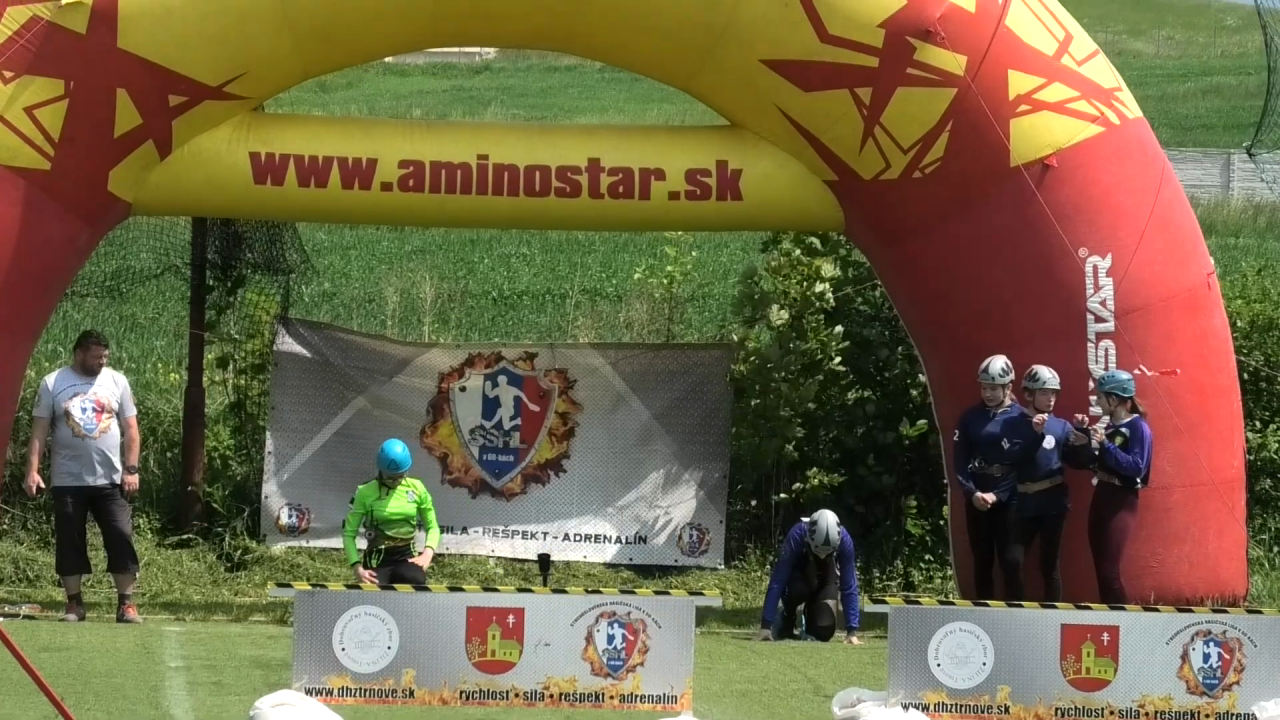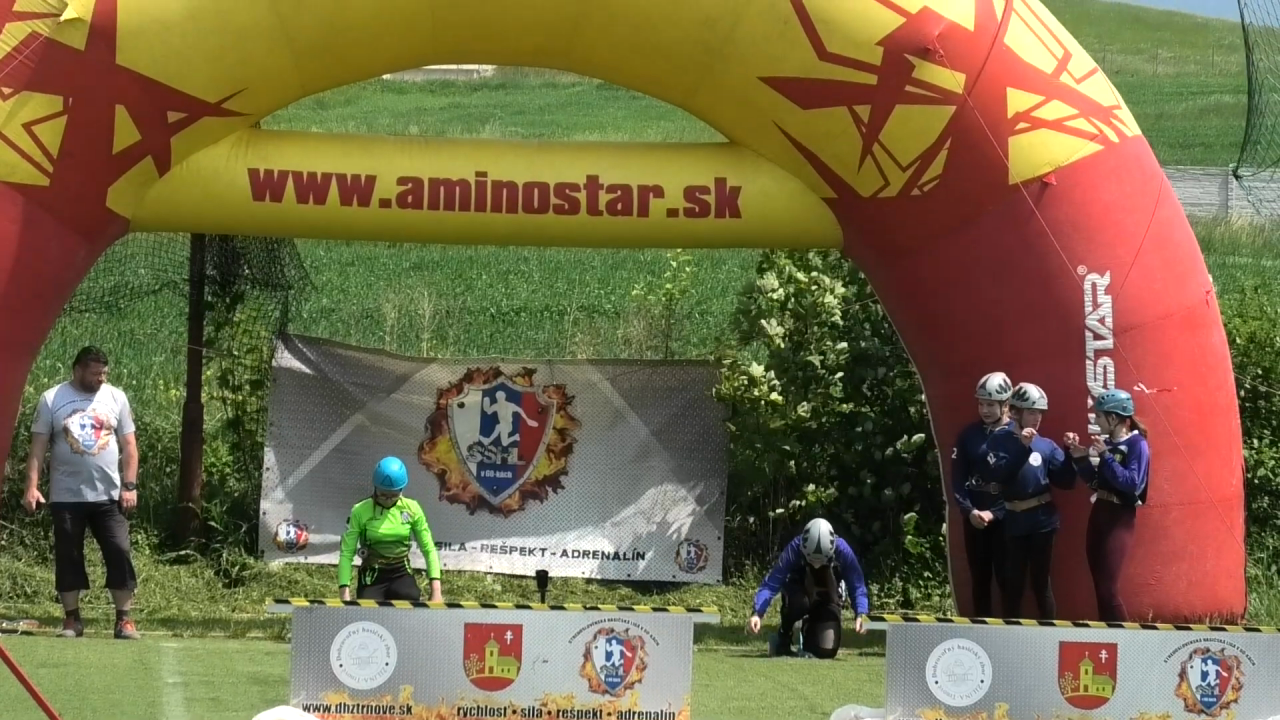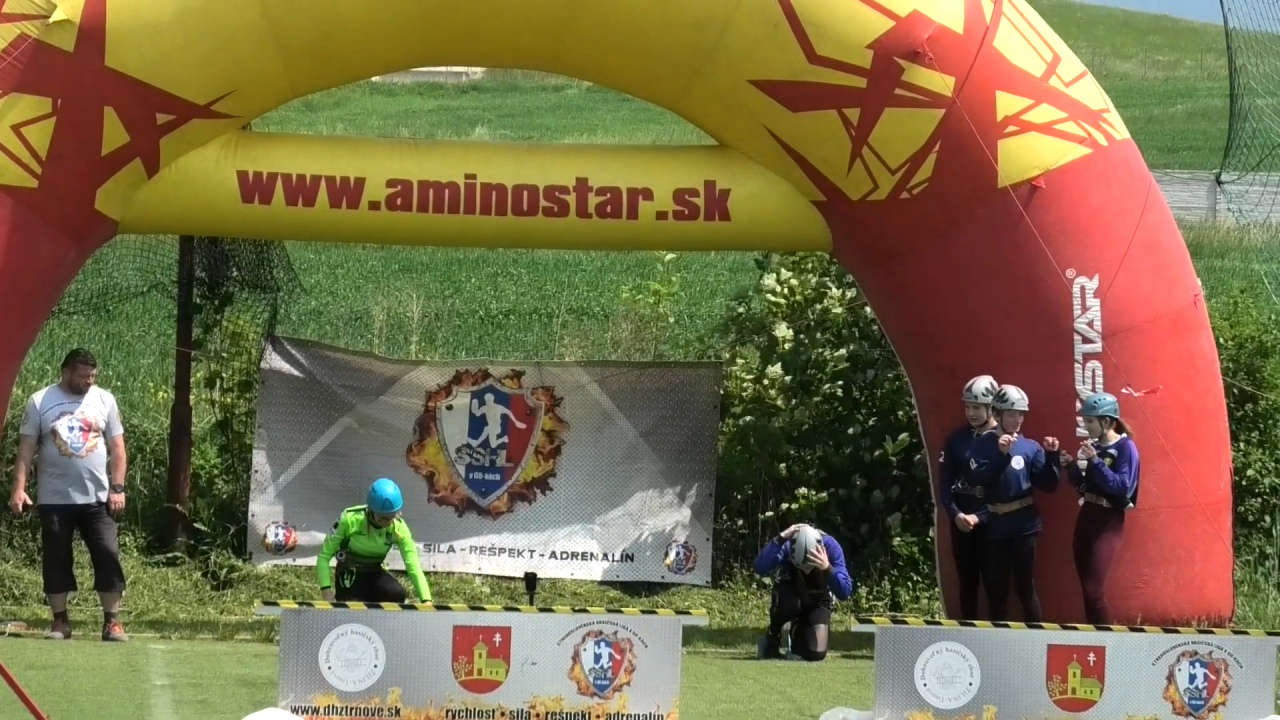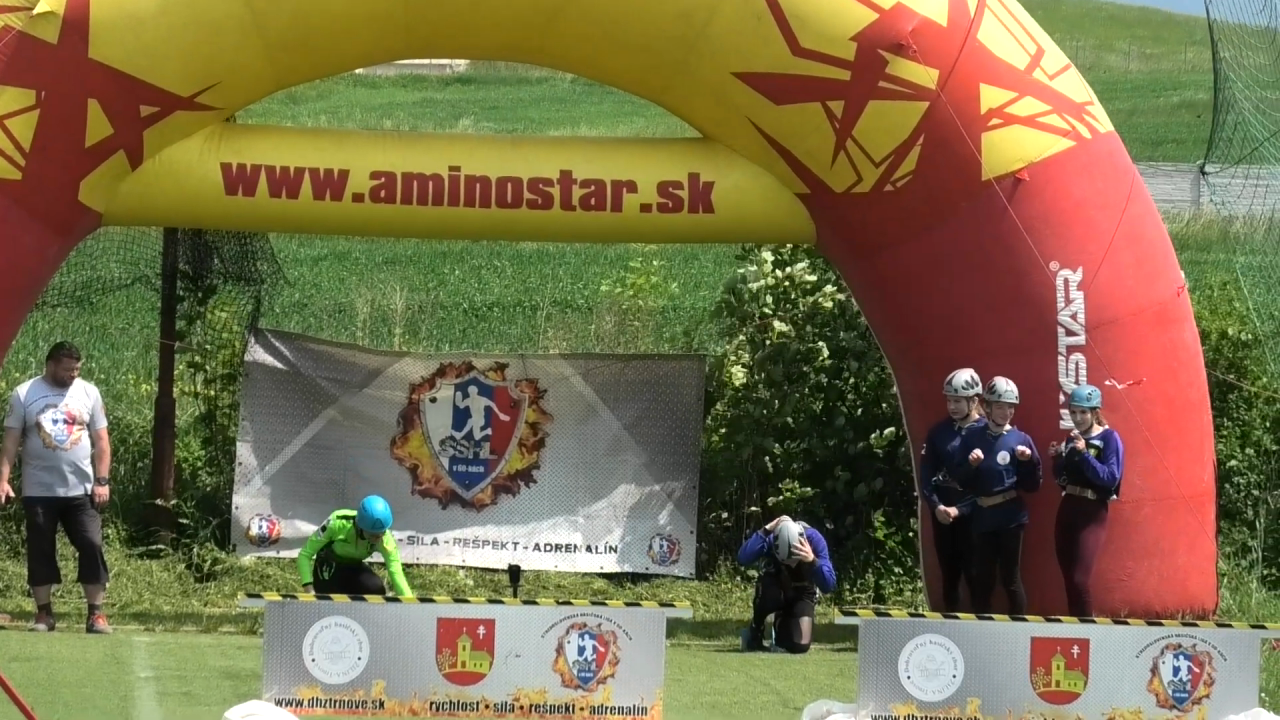
dt=0.4s
person 1, frame 1
left shoulder: (117, 381)
right shoulder: (52, 383)
left elbow: (130, 428)
right elbow: (39, 431)
left wrist: (131, 469)
right wrist: (32, 470)
left hip: (110, 480)
right hip: (67, 481)
left knee: (121, 538)
right knee: (69, 542)
left ankle: (126, 603)
right ankle: (74, 603)
person 1, frame 2
left shoulder: (116, 397)
right shoulder: (51, 399)
left elbow: (129, 445)
right elbow: (38, 446)
left wrist: (129, 486)
right wrist: (31, 486)
left hip: (109, 495)
right hip: (66, 496)
left knee: (119, 554)
right knee: (68, 557)
left ankle: (124, 619)
right ankle: (72, 619)
person 1, frame 3
left shoulder: (105, 400)
right shoulder: (40, 401)
left elbow: (117, 447)
right elbow: (26, 448)
left wrist: (118, 488)
right wrist: (19, 487)
left hip: (97, 498)
right hip: (54, 499)
left knee: (108, 557)
right knee: (56, 560)
left ankle: (112, 621)
right ankle: (60, 621)
person 1, frame 4
left shoulder: (88, 392)
right shoulder: (24, 394)
left elbow: (101, 440)
left wrist: (102, 481)
left hip: (81, 490)
right hip: (38, 491)
left knee: (92, 548)
right knee: (40, 552)
left ankle: (96, 613)
right ankle: (44, 613)
person 2, frame 1
left shoulder: (1022, 418)
right shoulder: (970, 417)
right elbow: (959, 460)
left wrist: (997, 495)
right wrist: (972, 492)
left hip: (1009, 498)
right hip: (975, 497)
left knee: (1009, 560)
right knee: (981, 560)
person 2, frame 2
right shoulder: (968, 434)
right elbow: (957, 478)
left wrist: (994, 513)
right wrist: (969, 510)
left hip: (1006, 516)
right hip: (973, 514)
left knee: (1006, 578)
right knee: (979, 577)
person 2, frame 3
right shoulder: (956, 438)
right elbow: (944, 481)
left wrist: (979, 516)
right wrist: (955, 514)
right hip: (960, 518)
right knee: (967, 580)
person 2, frame 4
right shoulder: (939, 431)
right elbow: (925, 473)
left wrist: (959, 509)
right wrist: (935, 505)
left hip: (972, 512)
right hip: (941, 511)
left knee: (973, 574)
right knee: (949, 574)
person 3, frame 1
left shoulder: (1061, 426)
right shoulder: (1015, 424)
left elbow: (1080, 462)
left wrist: (1082, 433)
right wrist: (1035, 433)
left hip: (1053, 502)
right hip: (1025, 503)
left knee: (1049, 565)
right knee: (1012, 560)
person 3, frame 2
left shoulder: (1047, 445)
right shoulder: (998, 440)
left elbow: (1066, 481)
right elbow: (997, 474)
right wrist: (1023, 447)
left hip: (1042, 520)
right hip: (1014, 522)
left knee: (1041, 583)
right knee: (1012, 583)
person 3, frame 3
left shoulder: (1031, 446)
right shoulder: (983, 445)
left elbow: (1048, 484)
right elbow: (980, 479)
right wrist: (1001, 454)
left hip: (1024, 523)
right hip: (996, 524)
left knee: (1025, 585)
right knee: (996, 585)
person 3, frame 4
left shoulder: (1021, 439)
right shoulder: (973, 437)
left elbow: (1032, 485)
right elbow: (962, 481)
left wrist: (1028, 461)
right wrist: (971, 465)
left hip: (1010, 516)
right hip: (982, 516)
left knee: (1010, 577)
right knee: (982, 578)
person 4, frame 1
left shoulder: (1138, 426)
right shoulder: (1110, 425)
left elbow: (1137, 467)
left wrist: (1105, 444)
right wrist: (1086, 442)
left hip: (1122, 501)
right hip: (1101, 495)
left knee: (1110, 570)
right knee: (1100, 568)
person 4, frame 2
left shoulder: (1137, 444)
right shoulder: (1108, 442)
left elbow: (1132, 483)
left wrist: (1105, 456)
right wrist: (1081, 458)
left hip: (1120, 518)
right hip: (1099, 514)
left knee: (1107, 588)
right knee: (1099, 585)
person 4, frame 3
left shoulder: (1126, 447)
right shoulder: (1095, 446)
left elbow: (1123, 487)
left wrist: (1095, 461)
right wrist: (1072, 466)
left hip: (1108, 521)
right hip: (1086, 516)
left knee: (1093, 589)
right knee: (1087, 588)
person 4, frame 4
left shoulder: (1110, 438)
right shoulder: (1072, 438)
left elbow: (1111, 478)
left wrist: (1084, 453)
right wrist: (1057, 458)
left hip: (1092, 512)
right hip: (1067, 508)
left knee: (1079, 579)
right knee: (1068, 579)
